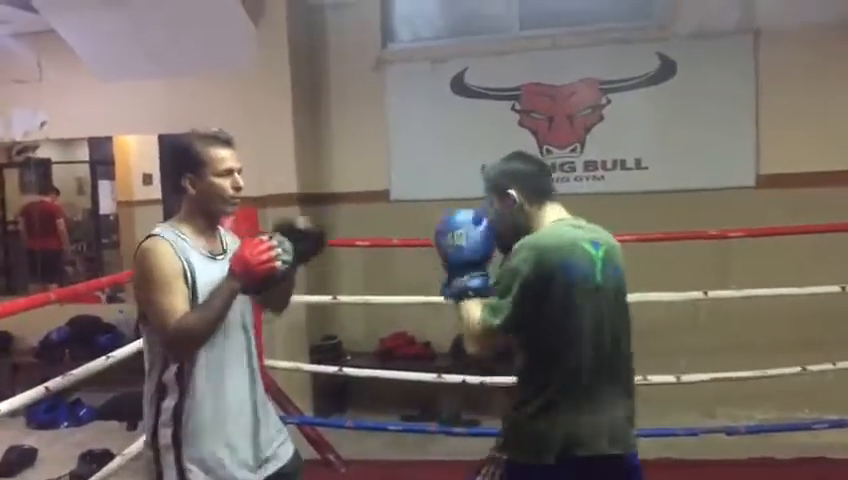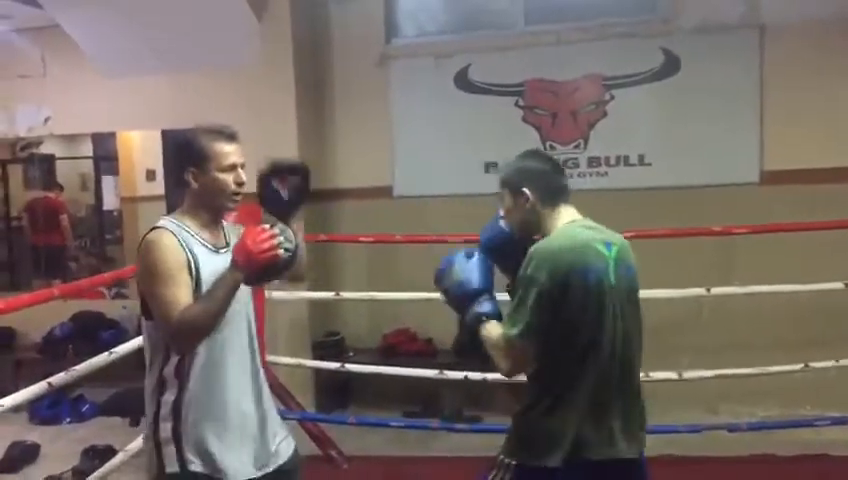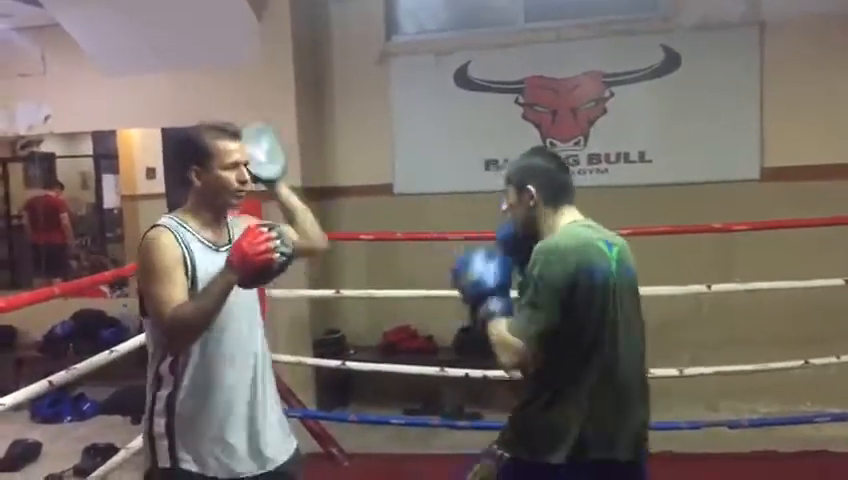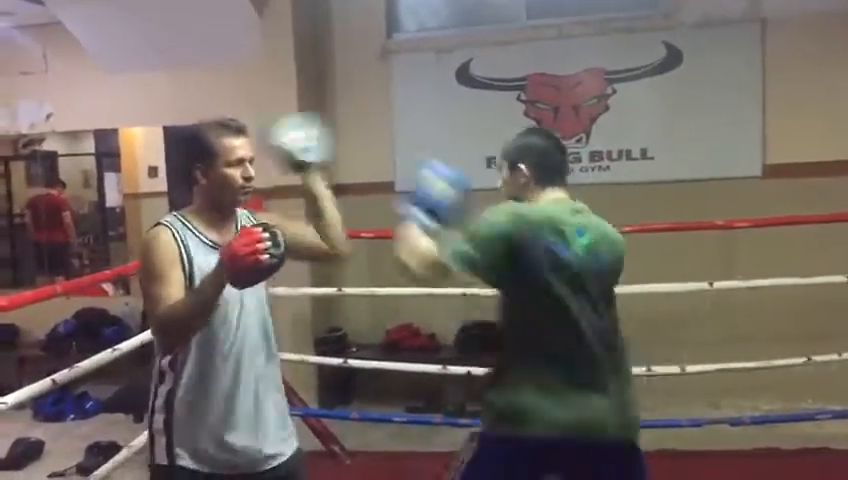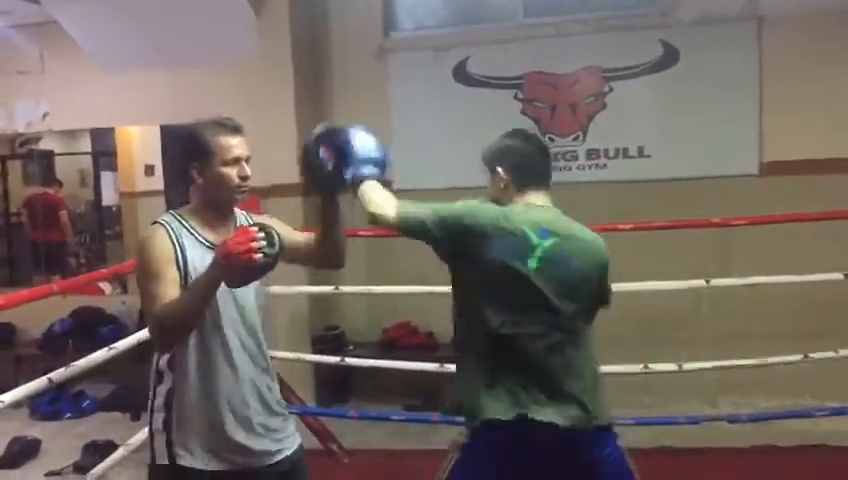
dt=0.1s
person 1, frame 1
left shoulder: (230, 242)
right shoulder: (160, 250)
left elbow: (274, 302)
right elbow: (178, 341)
left wrist: (287, 262)
right wrist: (235, 279)
right hip: (193, 448)
person 1, frame 2
left shoulder: (234, 233)
right shoulder: (164, 243)
left elbow: (296, 271)
right elbow: (181, 334)
right wrist: (238, 270)
left hip: (254, 426)
right hip: (193, 441)
person 1, frame 3
left shoulder: (243, 228)
right shoulder: (164, 240)
left elbow: (315, 243)
right elbow: (174, 332)
left wrist: (280, 188)
right wrist: (231, 272)
person 1, frame 4
left shoulder: (255, 225)
right shoulder: (167, 239)
left elbow: (336, 248)
right elbow: (168, 329)
left wrist: (314, 180)
right wrist: (224, 272)
person 1, frame 5
left shoulder: (253, 226)
right shoulder: (163, 238)
left elbow: (330, 257)
right elbow: (163, 329)
left wrist: (329, 199)
right wrist: (217, 270)
right hip: (190, 435)
person 2, frame 1
left shoulder: (534, 250)
right shoulder: (606, 244)
left elbow: (480, 342)
left wrist: (465, 276)
right wrist: (510, 260)
left hip: (548, 443)
right hip: (612, 436)
person 2, frame 2
left shoulder: (548, 255)
right shoulder: (617, 246)
left elbow: (511, 360)
left wrist: (478, 306)
right wrist: (516, 265)
left hip: (553, 446)
right hip: (620, 440)
person 2, frame 3
left shoulder: (555, 252)
right shoulder: (617, 247)
left elbow: (517, 355)
left wrist: (489, 303)
left hip: (546, 444)
right hip: (620, 440)
person 2, frame 4
left shoulder: (515, 222)
right shoulder: (609, 239)
left elbow: (420, 261)
left wrist: (419, 211)
left hip: (527, 423)
right hip: (608, 425)
person 2, frame 5
left shoulder: (476, 222)
right shoulder: (591, 248)
left elbow: (384, 211)
left wrist: (364, 172)
left hip: (503, 424)
right hip: (580, 423)
